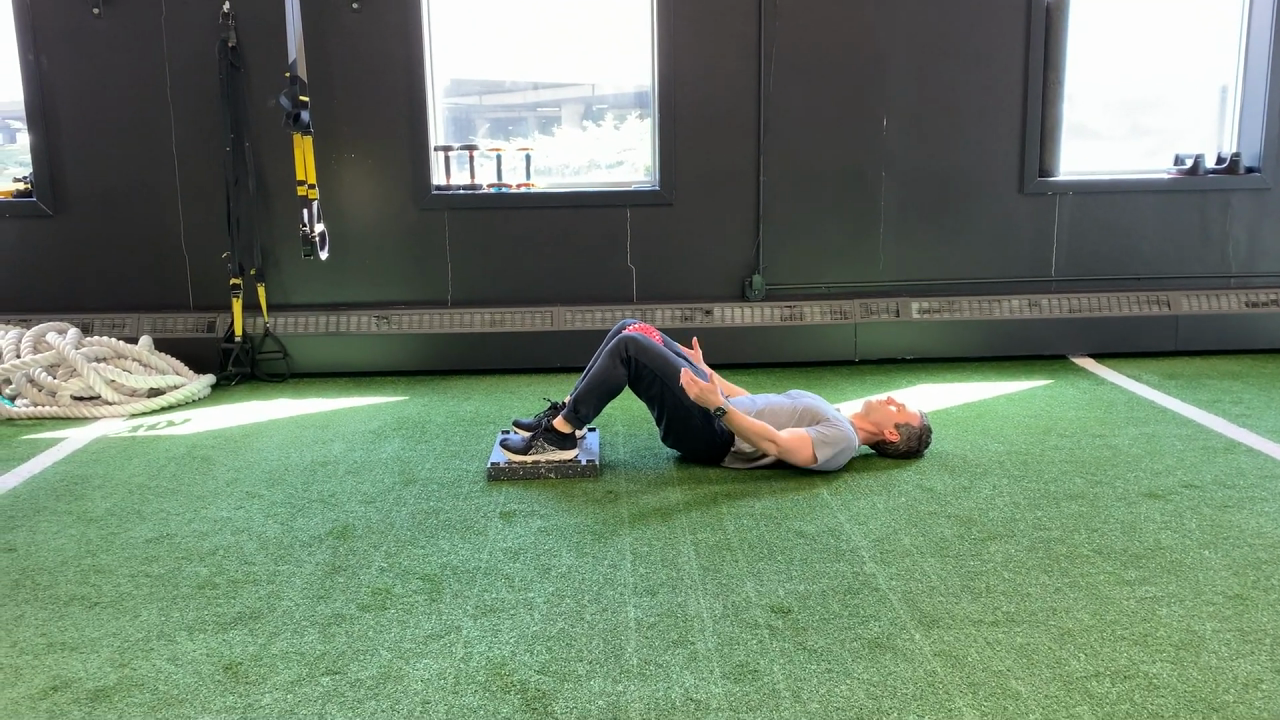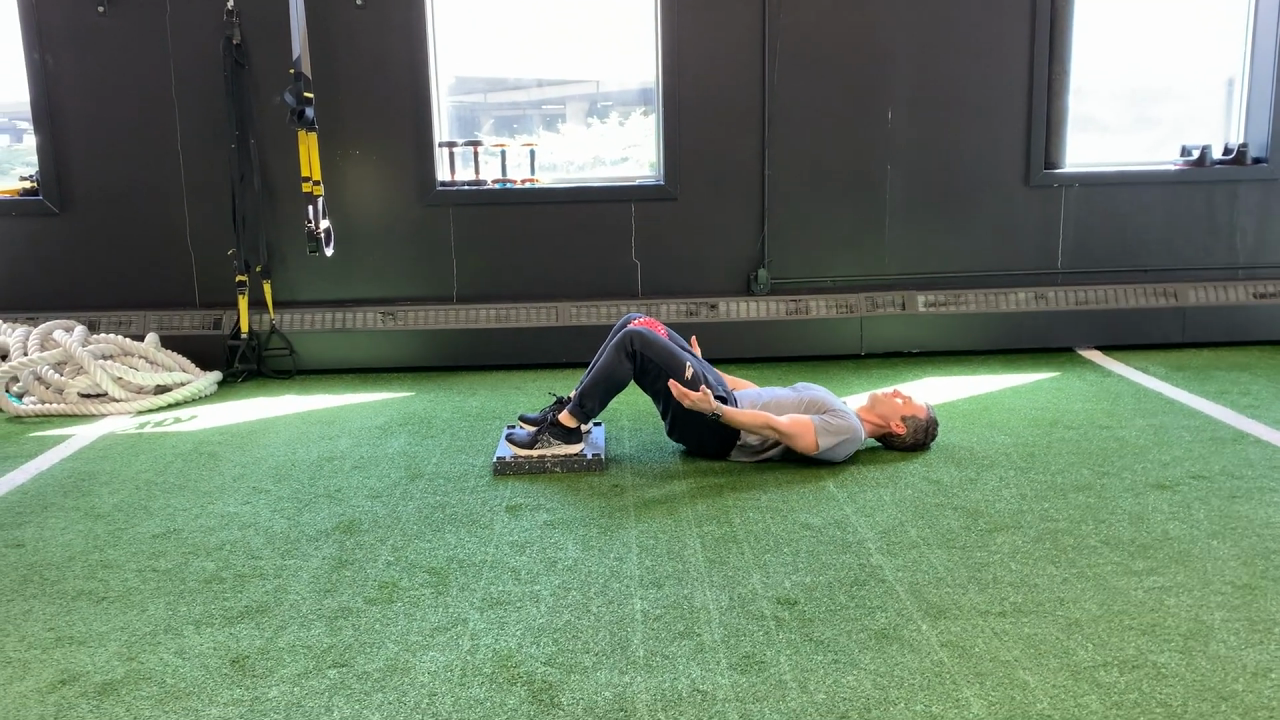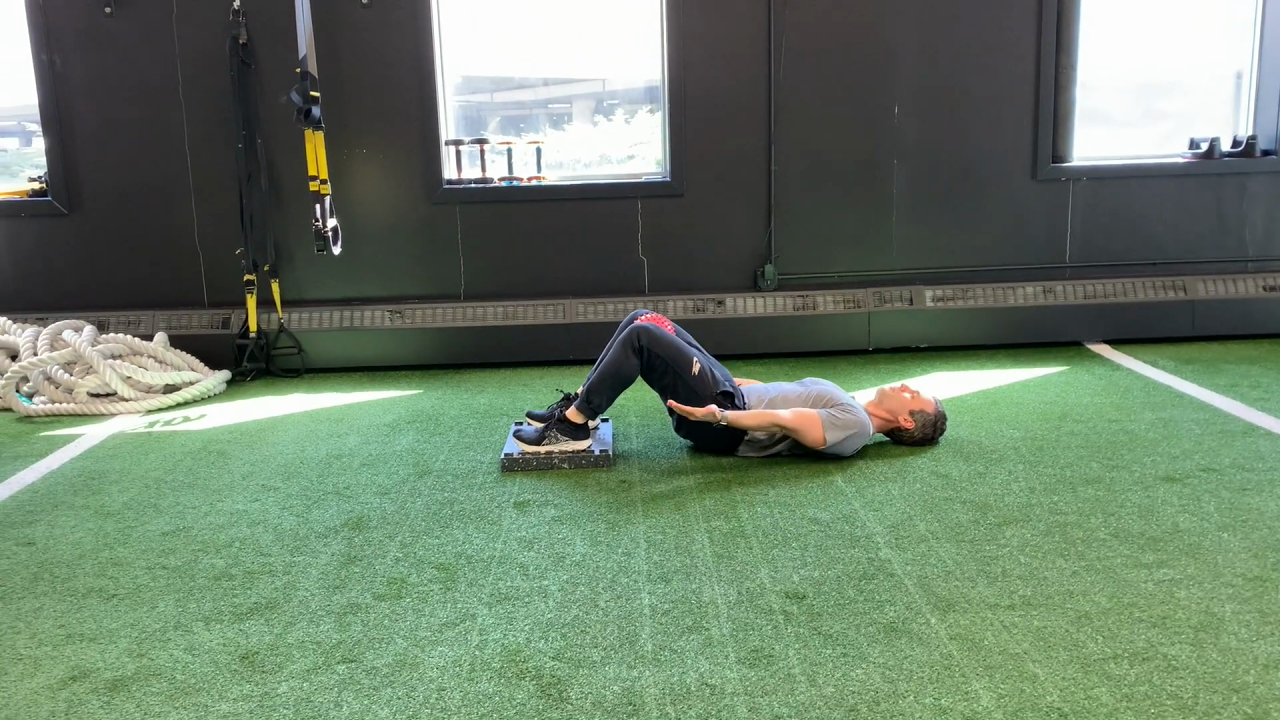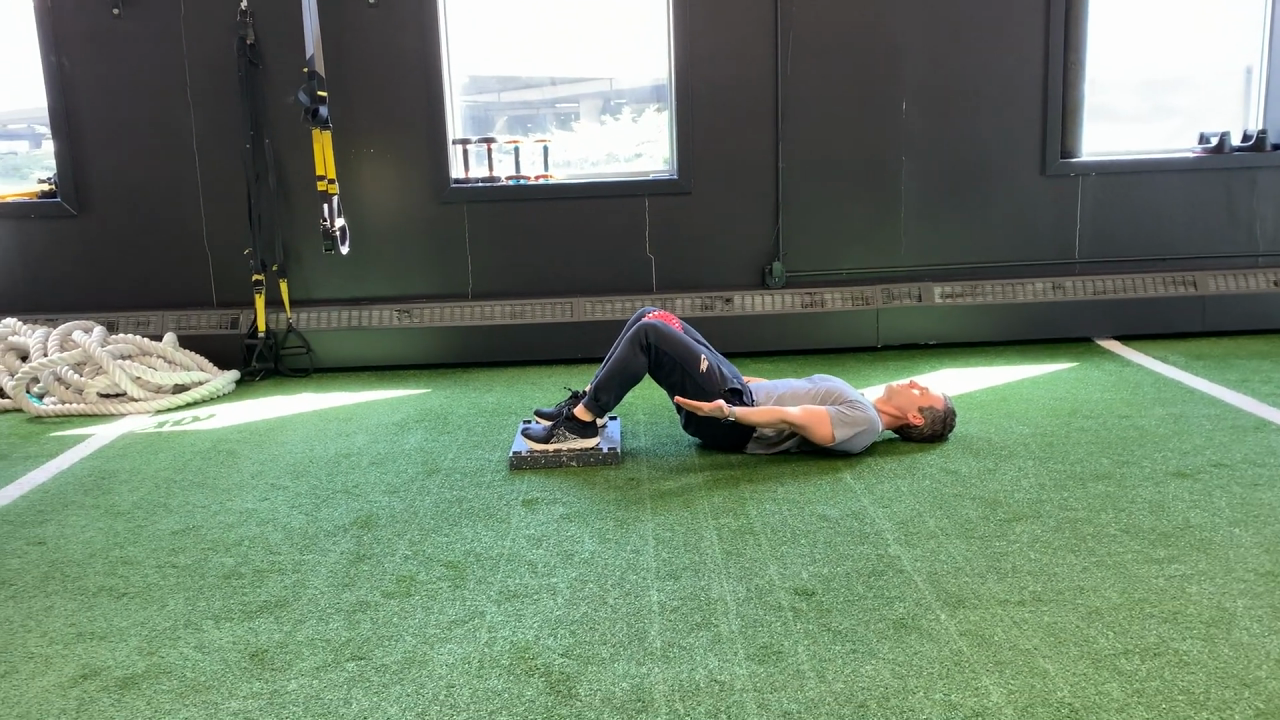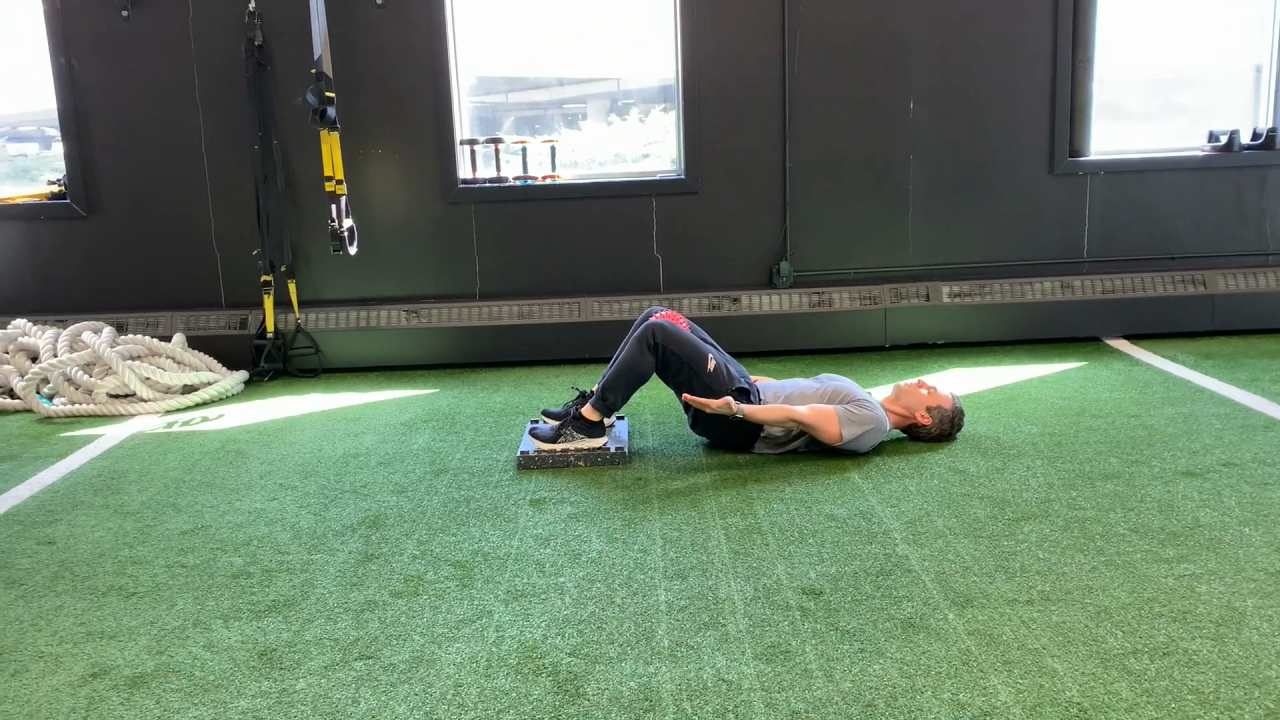
dt=0.2s
person 1, frame 1
left shoulder: (842, 440)
right shoulder: (833, 420)
left elbow: (774, 444)
left wrist: (716, 405)
right wrist: (704, 370)
left hip: (711, 434)
right hip: (719, 413)
left knee: (630, 346)
right knee: (632, 329)
left ankle: (559, 436)
right ankle: (564, 413)
person 1, frame 2
left shoulder: (847, 432)
right shoulder: (839, 413)
left elbow: (775, 426)
left wrist: (713, 409)
right wrist: (704, 367)
left hip: (718, 431)
right hip: (725, 403)
left knee: (635, 340)
right knee: (638, 324)
left ankle: (565, 429)
right ankle: (571, 407)
person 1, frame 3
left shoulder: (855, 427)
right shoulder: (847, 408)
left elbow: (781, 421)
left wrist: (717, 416)
right wrist: (715, 377)
left hip: (726, 426)
right hip: (731, 396)
left knee: (641, 336)
right knee: (644, 320)
left ankle: (572, 425)
right ankle: (578, 404)
person 1, frame 4
left shoulder: (863, 424)
right shoulder: (857, 405)
left elbow: (790, 419)
left wrist: (725, 412)
right wrist: (734, 383)
left hip: (735, 423)
right hip: (739, 392)
left knee: (649, 333)
right knee: (651, 318)
left ankle: (581, 423)
right ankle: (586, 401)
person 1, frame 5
left shoulder: (871, 423)
right shoulder: (864, 404)
left elbow: (798, 418)
left wrist: (734, 409)
right wrist: (742, 384)
left hip: (741, 423)
right hip: (747, 392)
left knee: (656, 334)
right knee: (659, 318)
left ankle: (588, 423)
right ankle: (594, 401)
